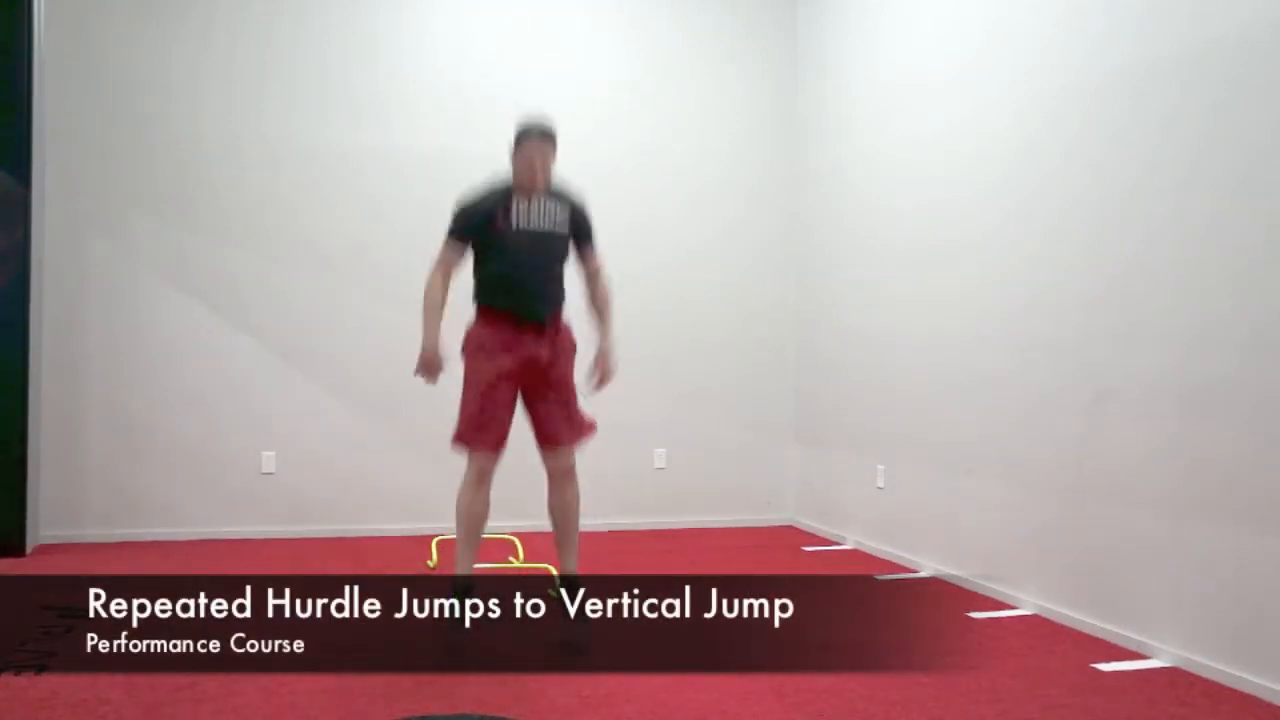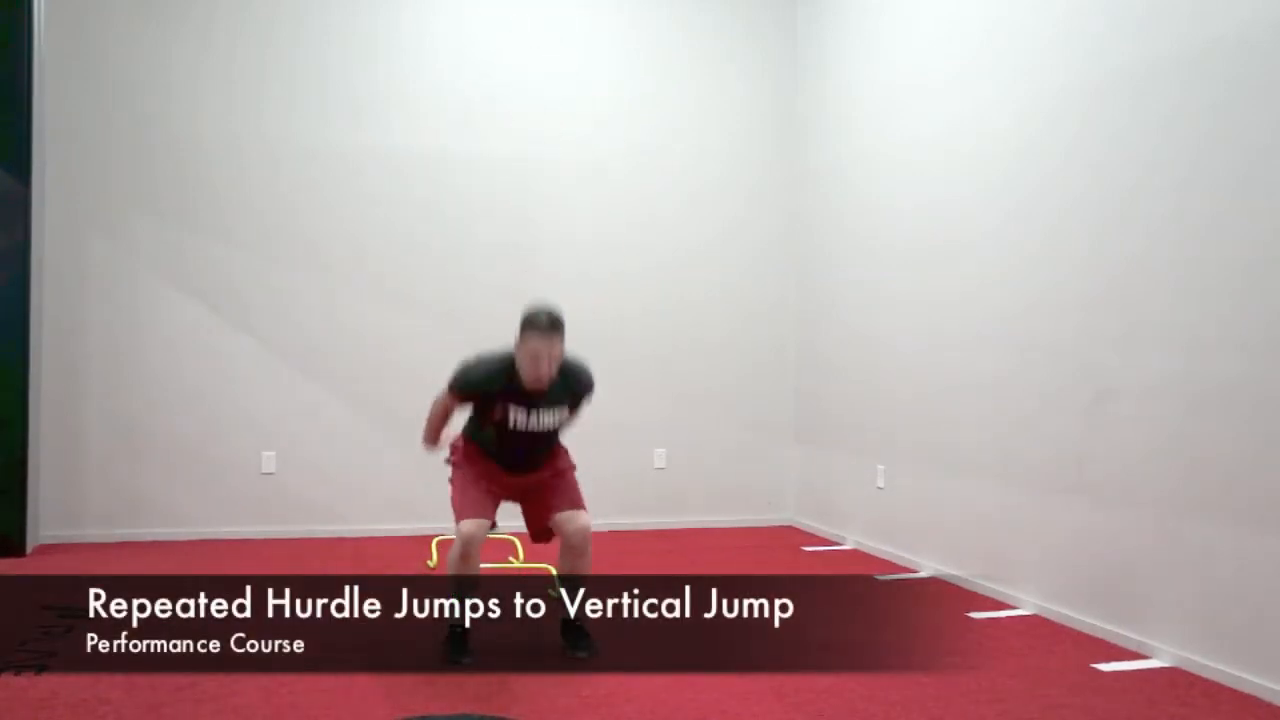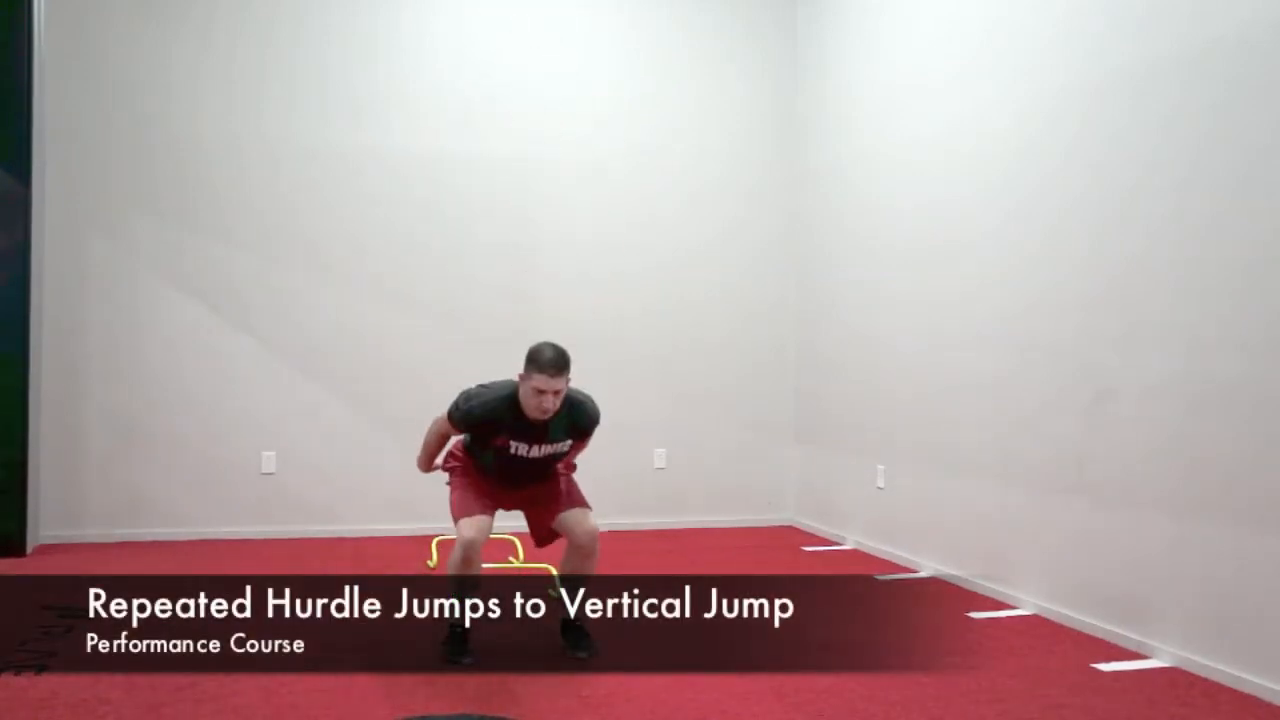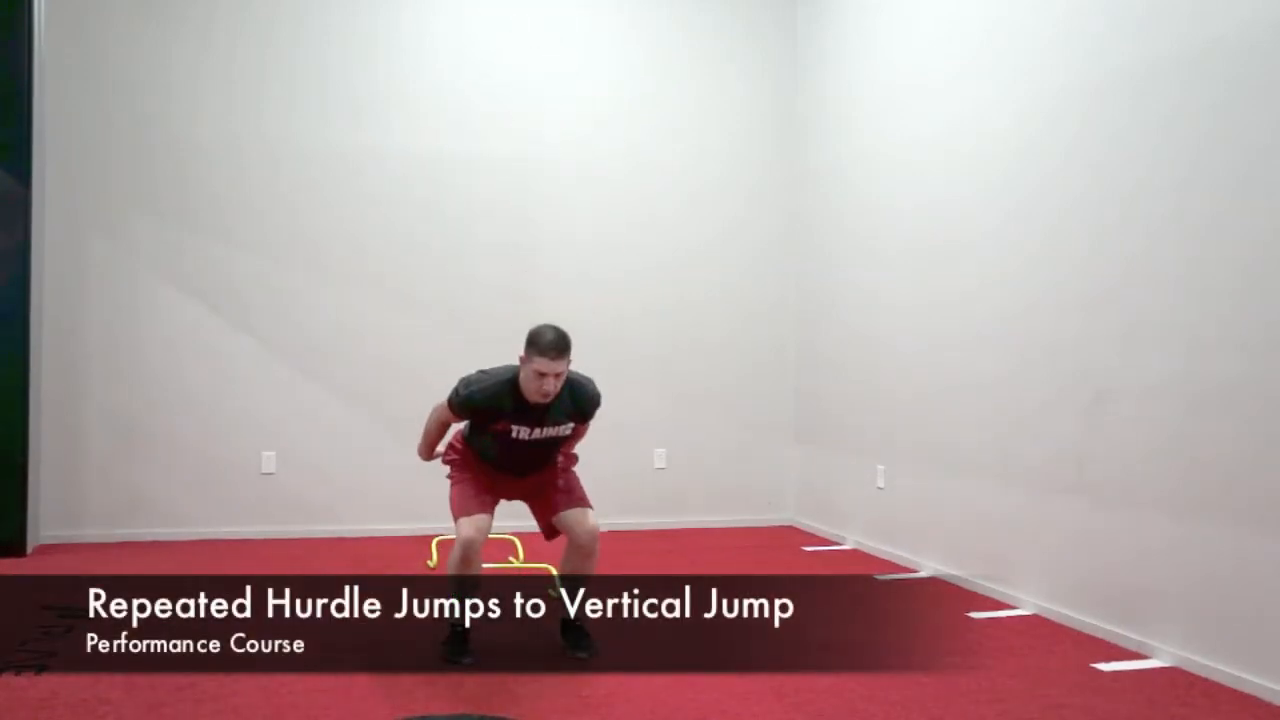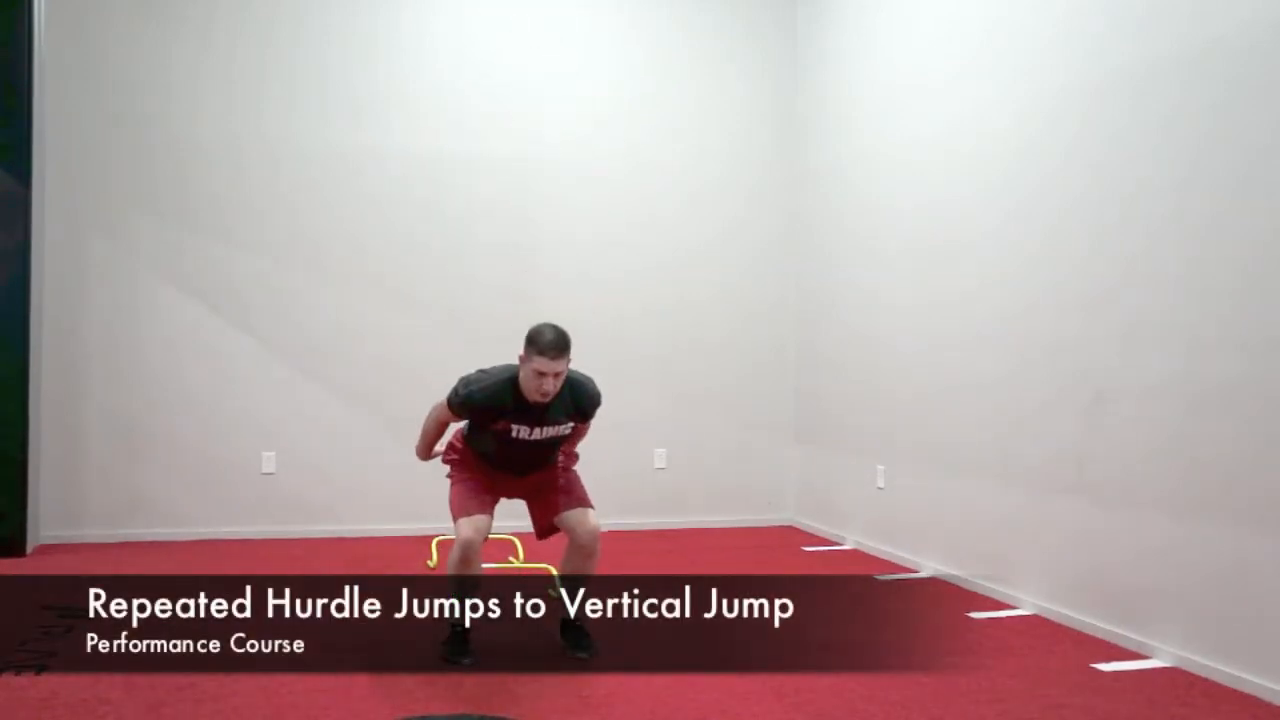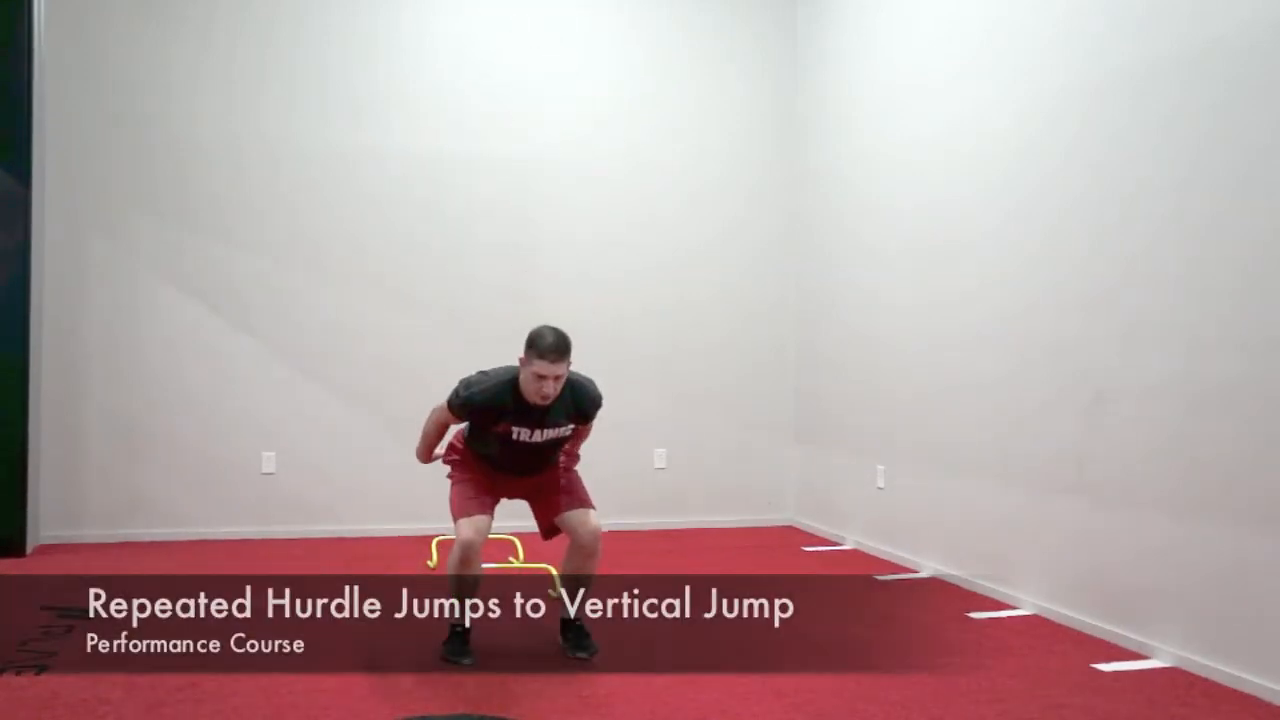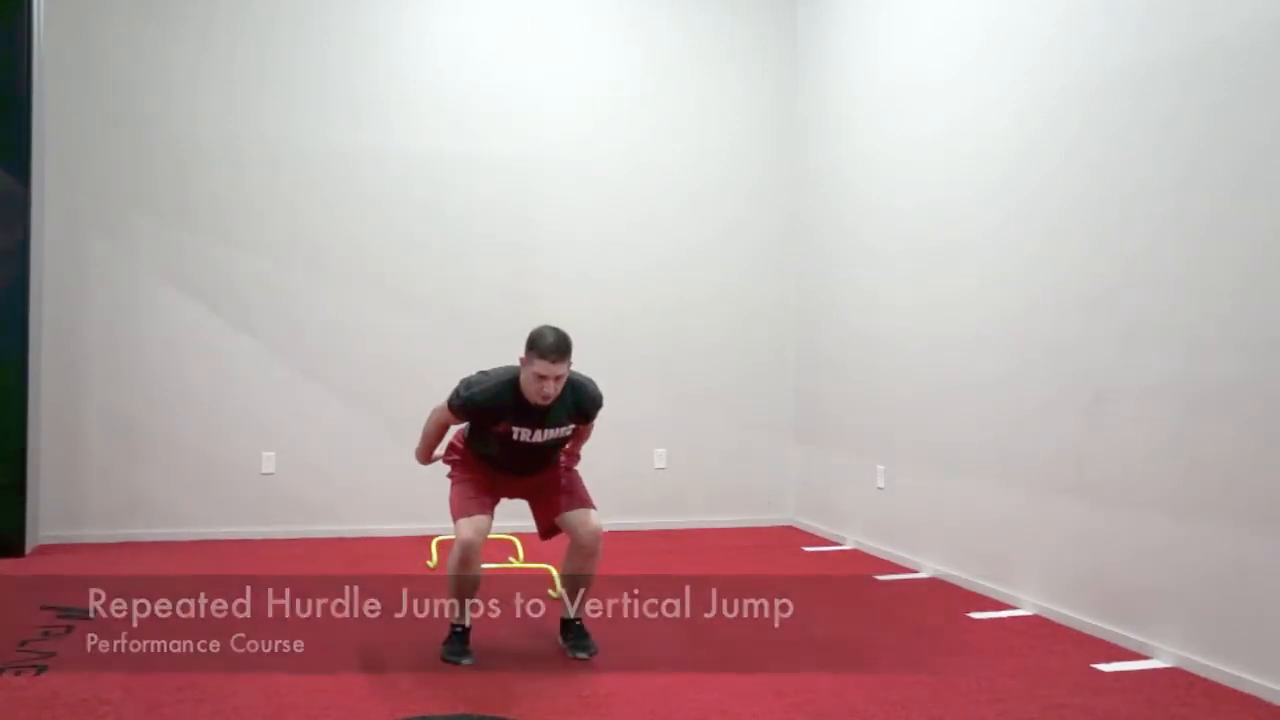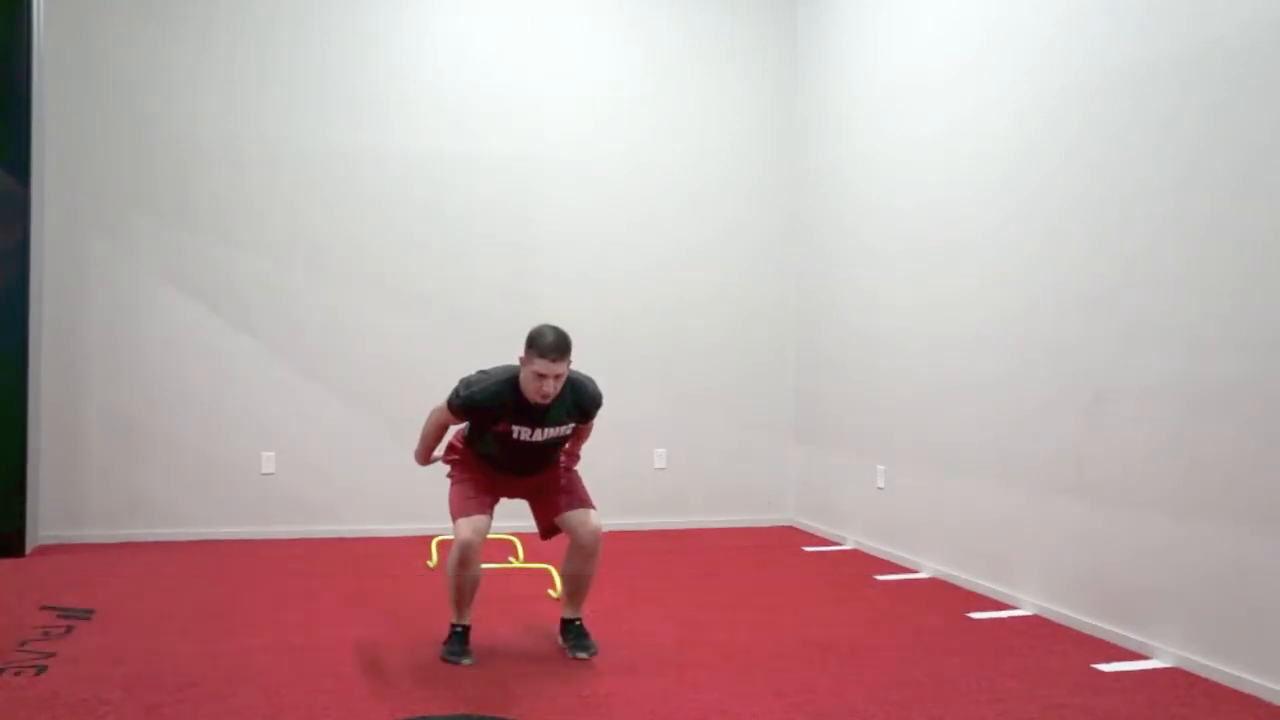
dt=0.2s
person 1, frame 1
left shoulder: (570, 208)
right shoulder: (482, 208)
left elbow: (594, 274)
right elbow: (443, 270)
left wrist: (606, 338)
right wrist: (431, 338)
left hip: (550, 343)
right hip: (494, 342)
left knee: (562, 465)
right knee: (481, 463)
left ankle: (570, 581)
right ankle: (461, 581)
person 1, frame 2
left shoulder: (577, 379)
right shoulder: (483, 374)
right elbow: (445, 401)
right wrist: (430, 441)
left hip: (543, 465)
right hip: (482, 462)
left knee: (579, 533)
right knee: (470, 536)
left ankle: (571, 622)
right ankle: (459, 627)
person 1, frame 3
left shoulder: (582, 410)
right shoulder: (485, 404)
right elbow: (441, 426)
left wrist: (562, 462)
right wrist: (425, 463)
left hip: (543, 477)
right hip: (479, 473)
left knee: (587, 534)
right knee: (470, 539)
left ankle: (571, 623)
right ankle: (458, 629)
person 1, frame 4
left shoulder: (583, 395)
right shoulder: (484, 390)
right elbow: (442, 415)
left wrist: (563, 453)
right wrist: (425, 452)
left hip: (544, 467)
right hip: (479, 464)
left knee: (587, 532)
right knee: (470, 538)
left ankle: (570, 620)
right ankle: (458, 626)
person 1, frame 5
left shoulder: (584, 393)
right shoulder: (484, 390)
right elbow: (440, 414)
left wrist: (566, 452)
right wrist: (424, 451)
left hip: (545, 466)
right hip: (479, 463)
left knee: (588, 532)
right knee: (469, 538)
left ankle: (571, 621)
right ankle: (459, 627)
person 1, frame 6
left shoulder: (584, 395)
right shoulder: (484, 391)
right elbow: (441, 416)
left wrist: (570, 454)
right wrist: (424, 454)
left hip: (546, 466)
right hip: (480, 464)
left knee: (589, 532)
right knee: (469, 539)
left ankle: (571, 621)
right ankle: (459, 627)
person 1, frame 7
left shoulder: (585, 395)
right shoulder: (485, 391)
right elbow: (441, 416)
left wrist: (571, 454)
right wrist: (424, 455)
left hip: (546, 466)
right hip: (480, 463)
left knee: (590, 532)
right knee: (469, 539)
left ankle: (571, 621)
right ankle: (459, 627)
person 1, frame 8
left shoulder: (585, 394)
right shoulder: (484, 391)
right elbow: (440, 417)
left wrist: (571, 455)
right wrist: (423, 456)
left hip: (546, 466)
right hip: (480, 463)
left knee: (589, 532)
right knee: (468, 539)
left ankle: (572, 621)
right ankle: (459, 627)
